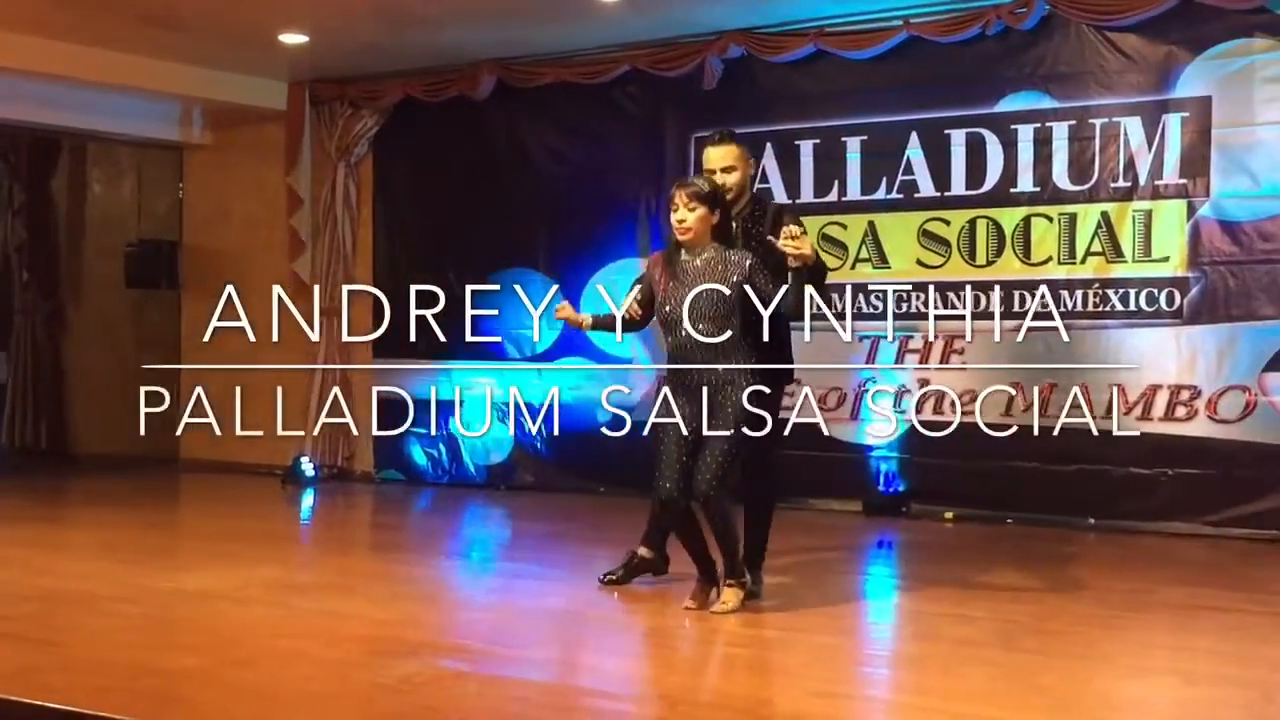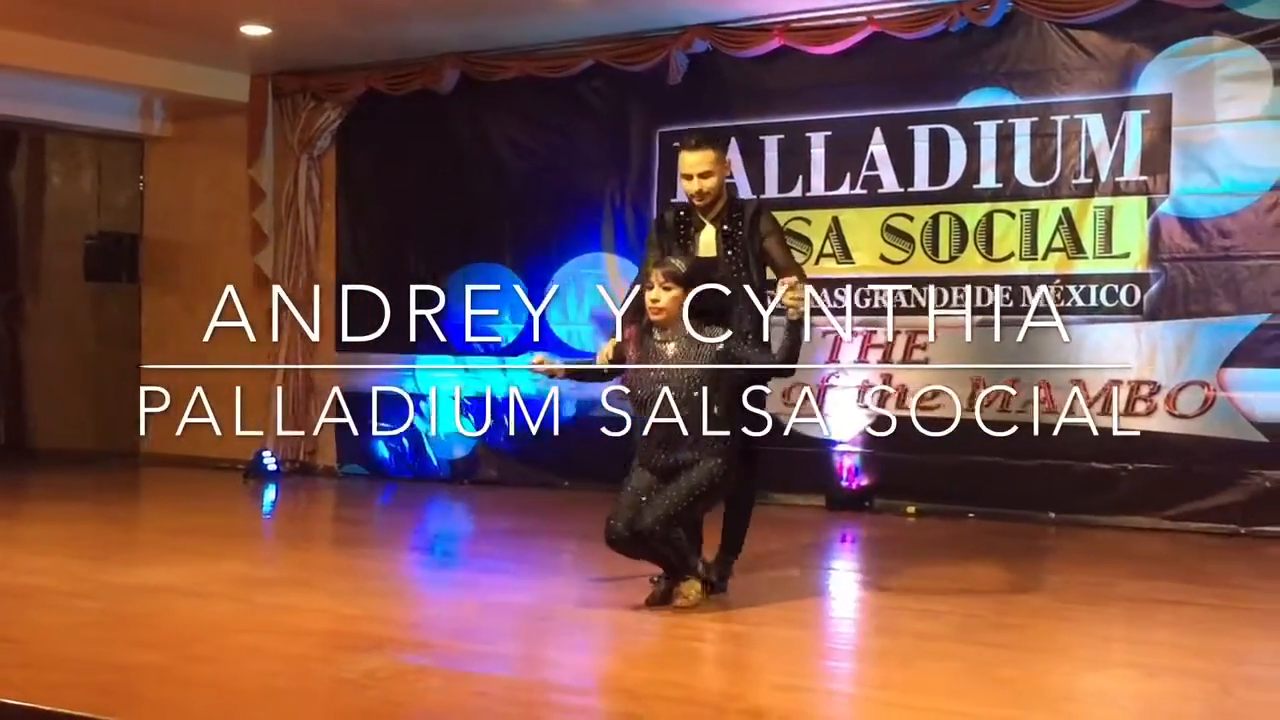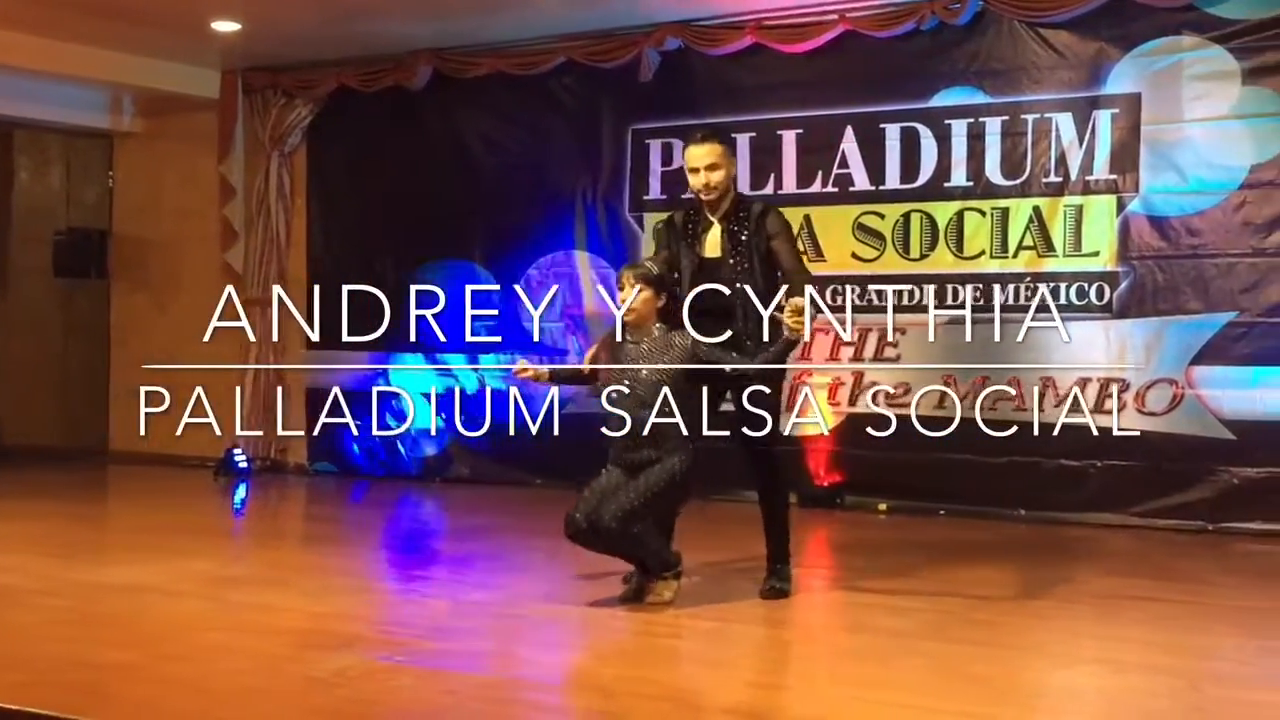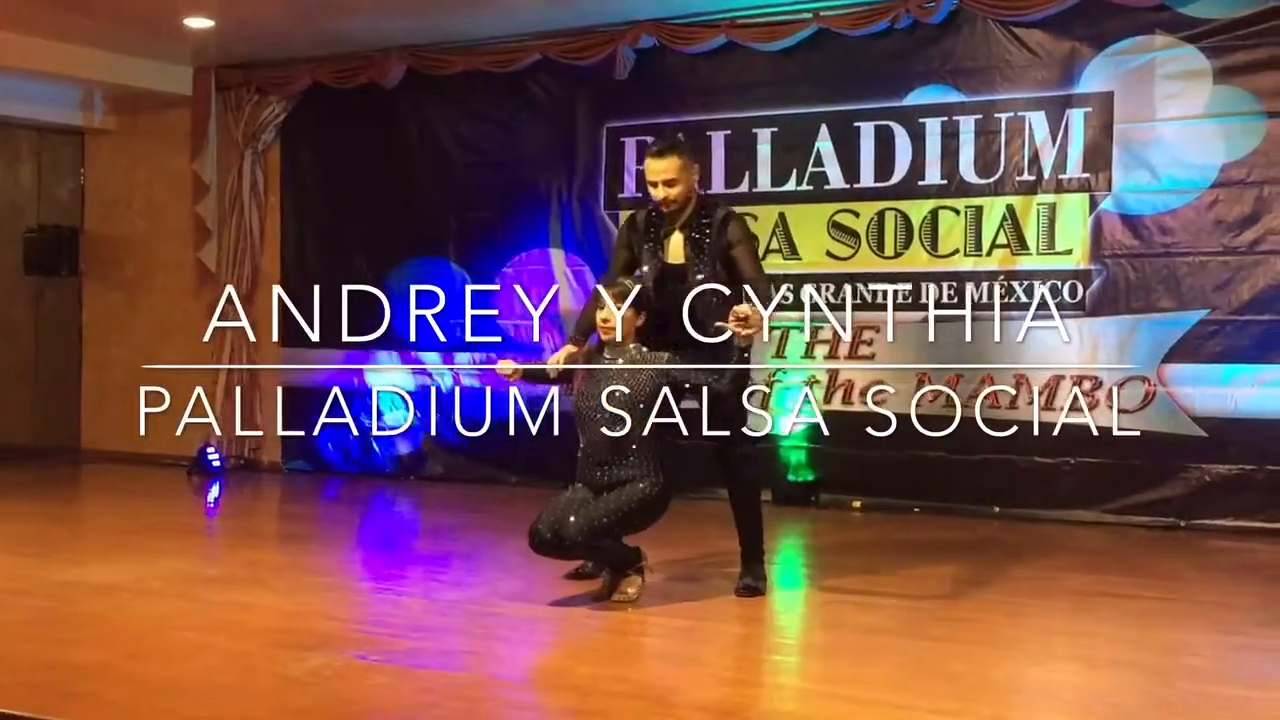
dt=0.5s
person 1, frame 1
left shoulder: (775, 219)
left elbow: (812, 282)
left wrist: (809, 260)
right wrist: (638, 299)
left hip: (760, 359)
left knee: (756, 459)
left ankle: (751, 567)
right ankle: (650, 550)
person 1, frame 2
left shoulder: (754, 220)
right shoulder: (670, 225)
left elbow: (788, 269)
right elbow: (645, 287)
left wrist: (795, 290)
left knee: (741, 453)
left ankle: (726, 558)
person 1, frame 3
left shoulder: (763, 220)
right shoulder: (677, 227)
left elbow: (796, 278)
left wrist: (799, 305)
left hip: (752, 354)
left knee: (760, 456)
left ankle: (778, 564)
person 1, frame 4
left shoulder: (724, 225)
right shoulder: (638, 227)
left elbow: (757, 287)
right elbow: (608, 290)
left wrist: (754, 313)
right wrist: (575, 342)
left hip: (717, 355)
right hip: (660, 353)
left knee: (732, 455)
left ankle: (753, 563)
person 2, frame 1
left shoulder: (740, 264)
right shoulder: (660, 267)
left elbow: (784, 312)
right elbow: (636, 319)
right wrist: (585, 320)
left hip: (730, 386)
right hip: (682, 388)
left knee: (708, 485)
right knee: (669, 491)
left ankle: (734, 577)
right ankle: (706, 574)
person 2, frame 2
left shoulder: (713, 343)
right shoulder: (633, 342)
left elbow: (779, 364)
right elbow: (604, 369)
left wrist: (794, 318)
right wrist: (560, 371)
left hip: (704, 461)
right hip: (650, 463)
left knee: (652, 523)
right knee: (619, 533)
left ankle: (692, 572)
right ankle: (673, 570)
person 2, frame 3
left shoulder: (684, 345)
right shoulder: (611, 347)
left elbow: (752, 369)
right elbow: (587, 374)
left wrist: (789, 337)
right wrist: (543, 374)
left hip: (671, 461)
right hip: (622, 464)
left knee: (613, 519)
right knee: (578, 525)
left ankle: (667, 567)
right ankle: (647, 565)
person 2, frame 4
left shoulder: (658, 364)
right shoulder: (586, 361)
left elbow: (724, 387)
right elbow: (551, 374)
left wrist: (743, 344)
right wrist: (519, 372)
left hip: (641, 484)
right hip: (589, 482)
left knee: (578, 532)
right knee: (542, 537)
left ankle: (631, 565)
right ankle: (615, 562)
